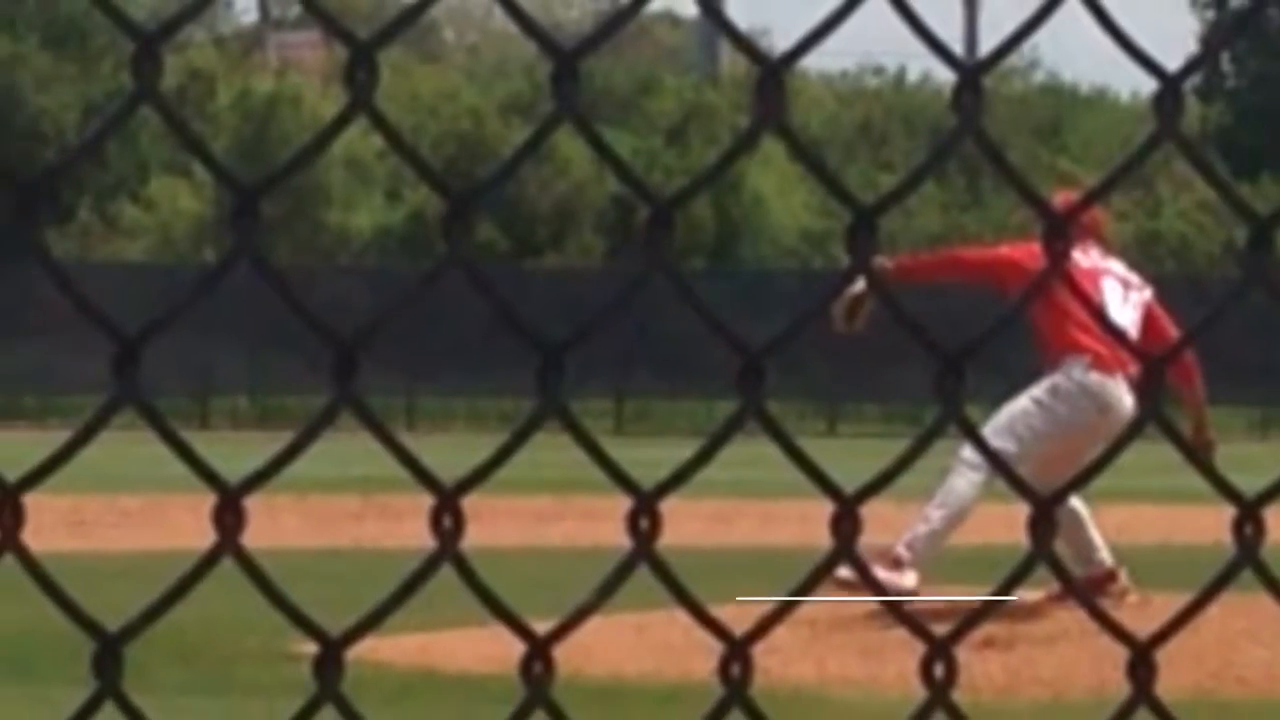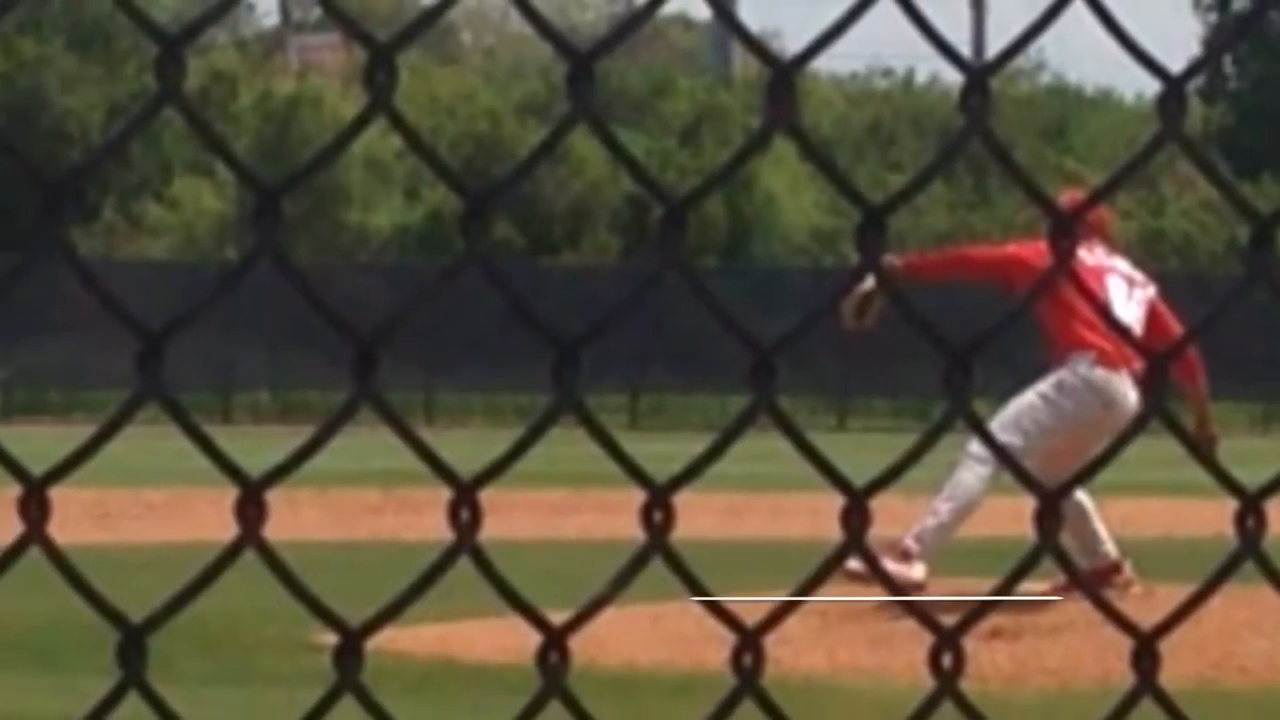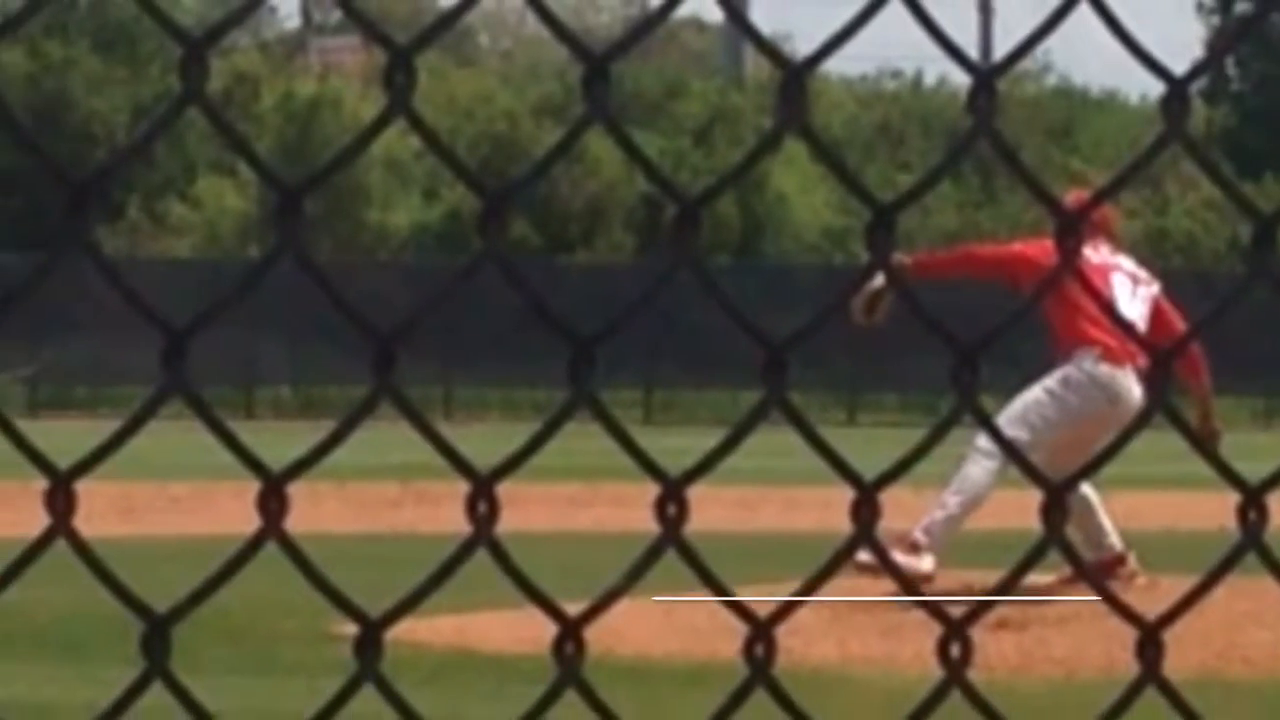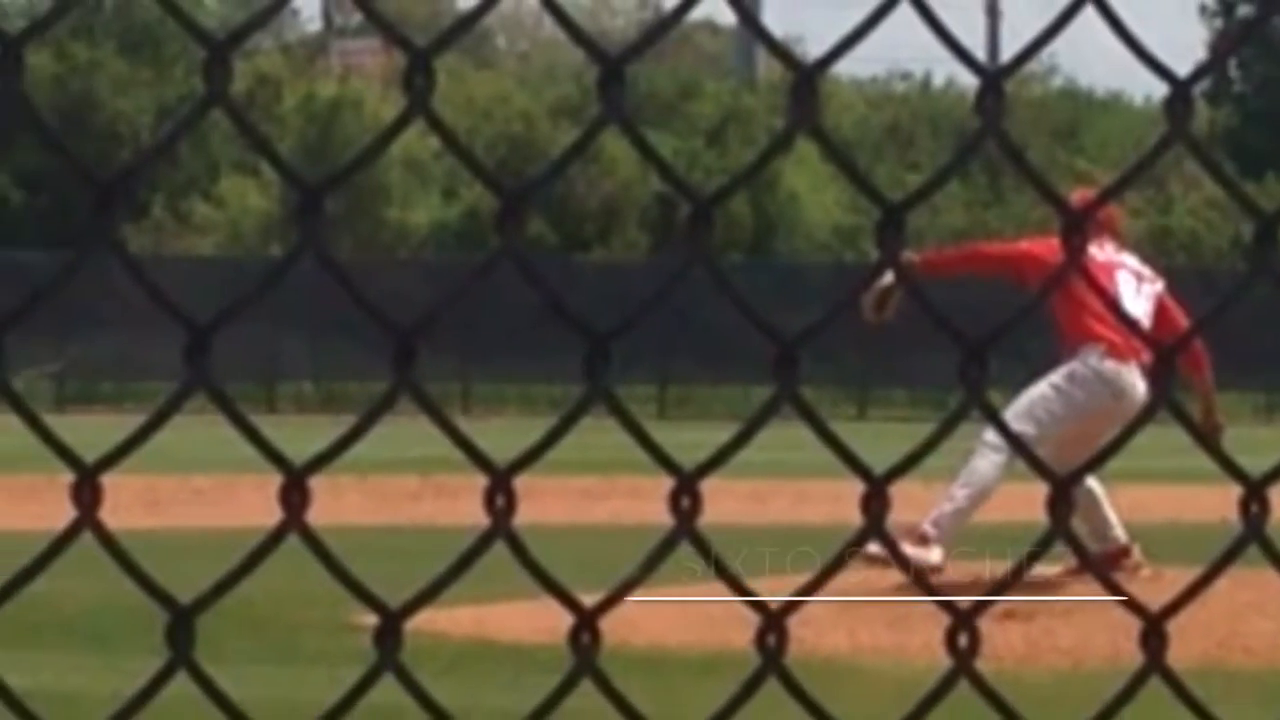
dt=0.2s
person 1, frame 1
left shoulder: (1050, 259)
right shoulder: (1132, 282)
left elbow: (968, 262)
right elbow: (1178, 352)
right wrist: (1199, 422)
left hip: (1080, 381)
right hip: (1120, 401)
left knee: (978, 456)
right knee: (1045, 480)
right ankle: (1100, 572)
person 1, frame 2
left shoulder: (1056, 258)
right shoulder: (1137, 280)
left elbow: (977, 260)
right elbow: (1181, 348)
right wrist: (1202, 417)
left hip: (1087, 377)
right hip: (1125, 396)
left knee: (985, 451)
right knee: (1051, 473)
right ankle: (1105, 564)
person 1, frame 3
left shoulder: (1060, 255)
right shoulder: (1141, 277)
left elbow: (984, 257)
right elbow: (1184, 344)
left wrist: (910, 265)
right wrist: (1205, 411)
left hip: (1091, 372)
right hip: (1130, 391)
left knee: (993, 444)
right knee: (1056, 467)
right ankle: (1110, 557)
person 1, frame 4
left shoulder: (1068, 254)
right shoulder: (1146, 275)
left elbow: (992, 255)
right elbow: (1188, 341)
left wrist: (919, 264)
right wrist: (1208, 406)
left hip: (1097, 368)
right hip: (1134, 387)
left knee: (1000, 439)
right knee: (1063, 461)
right ankle: (1115, 548)
